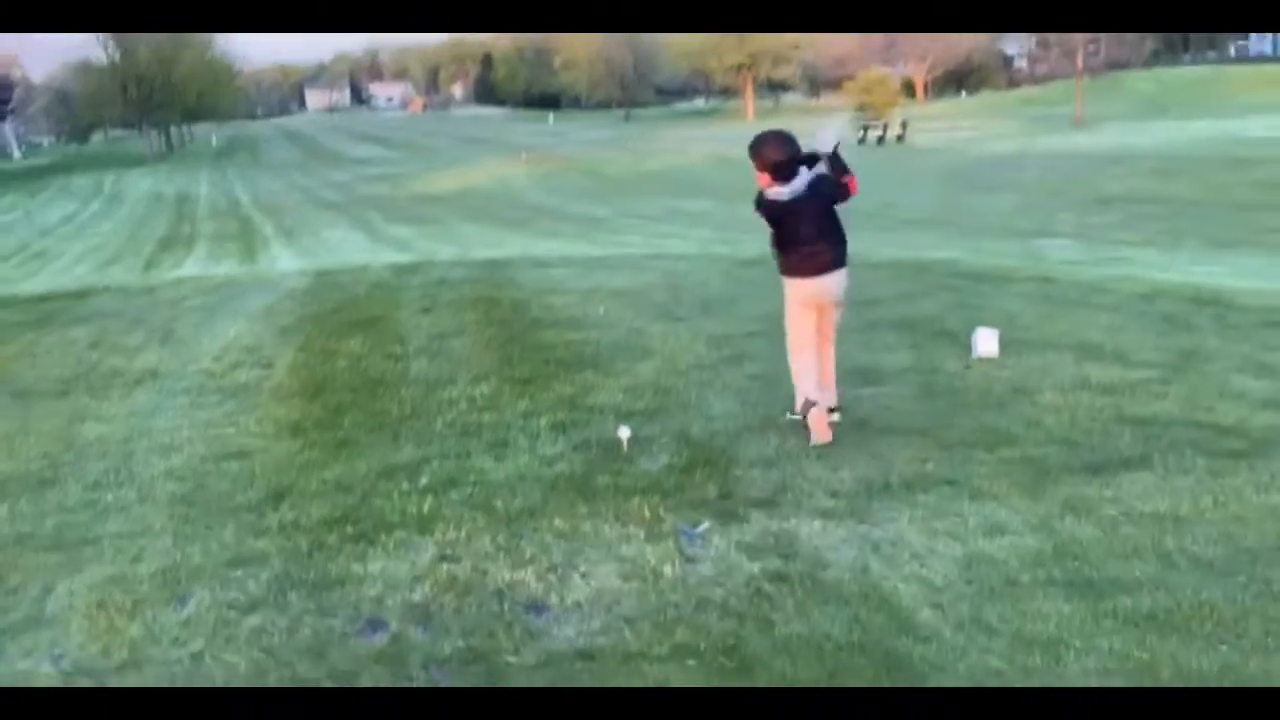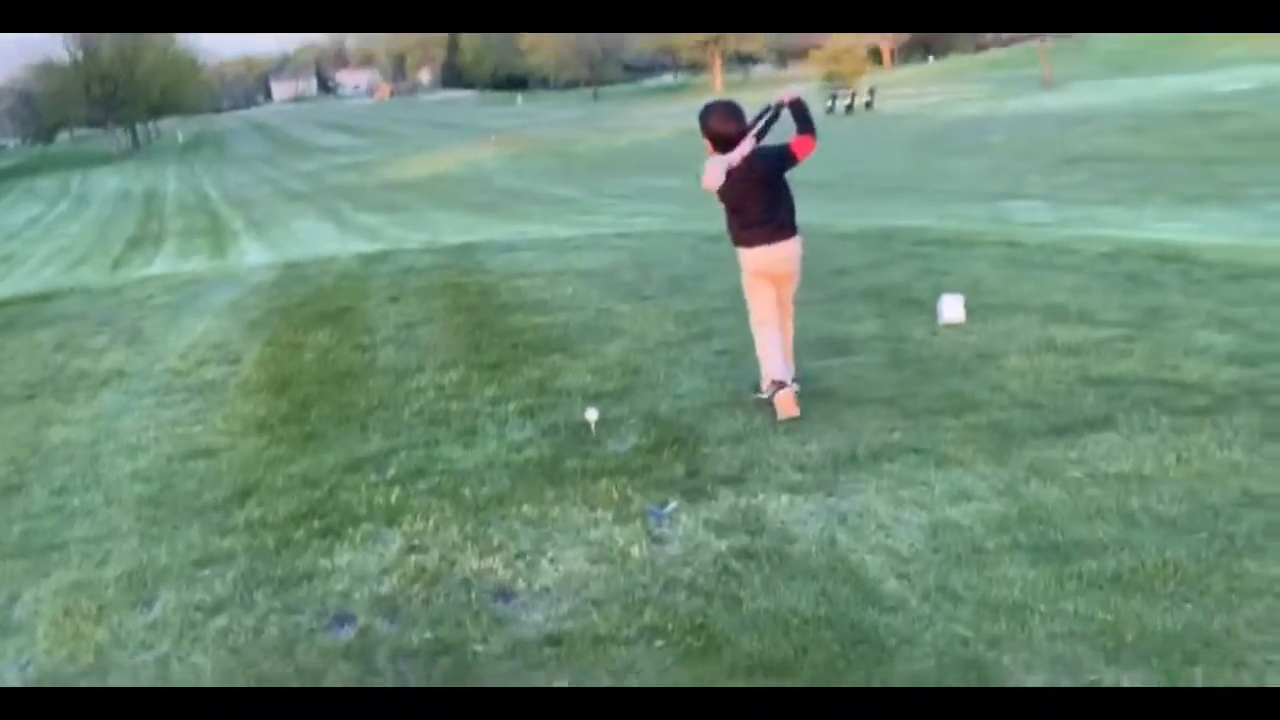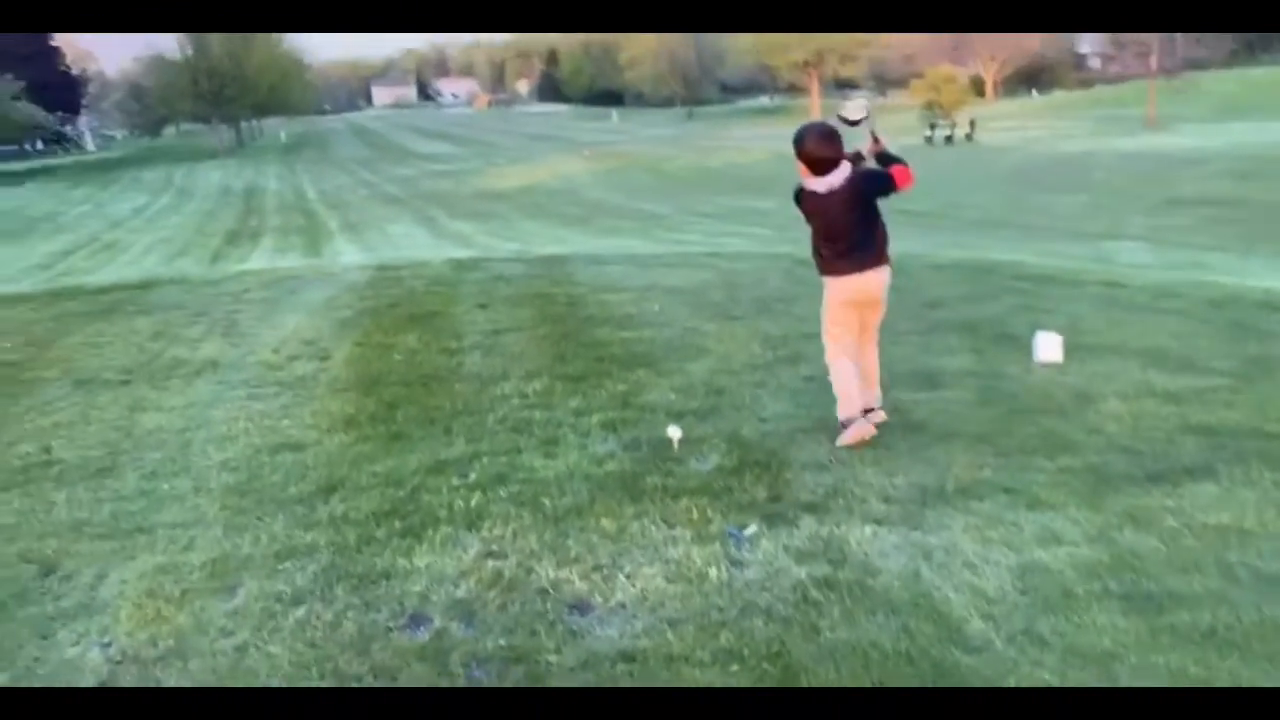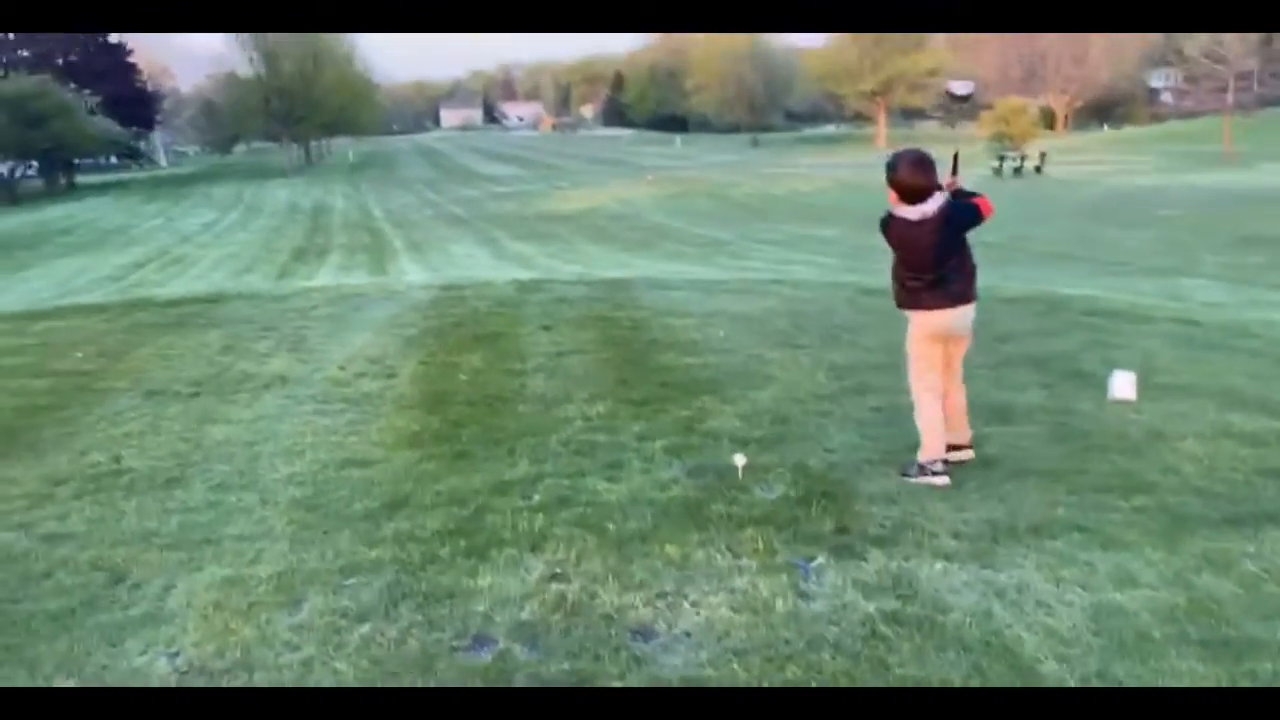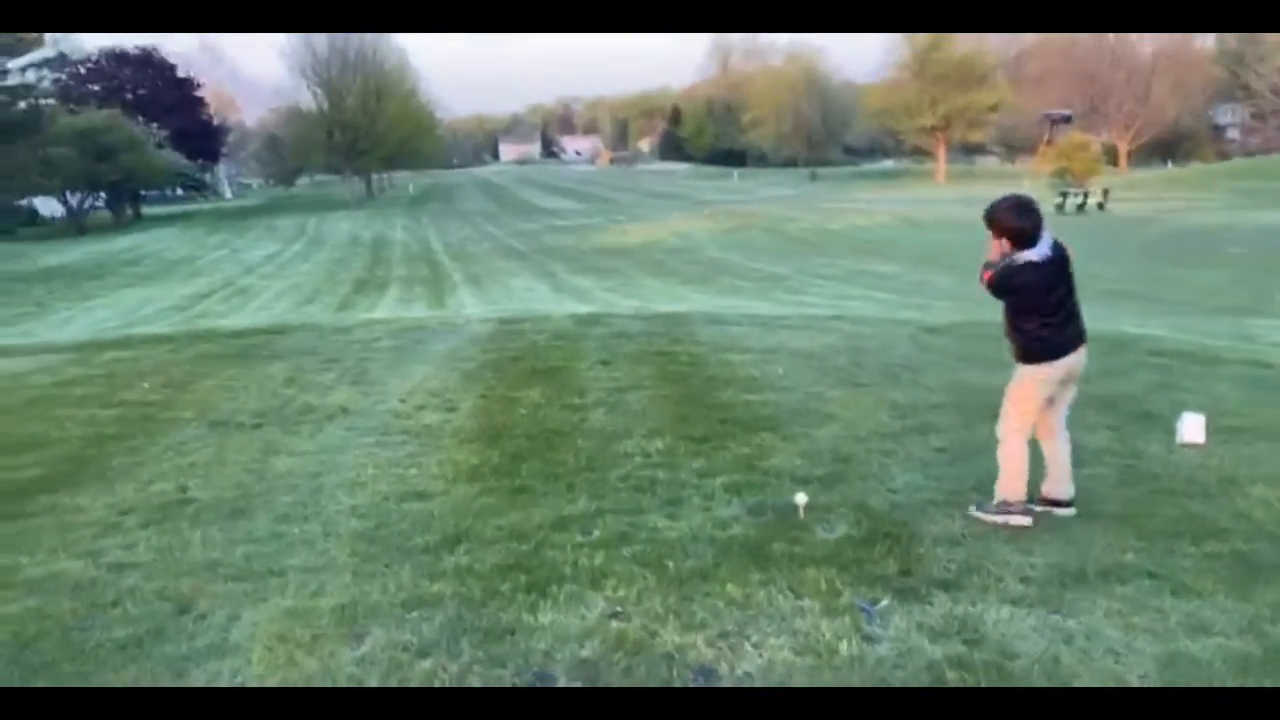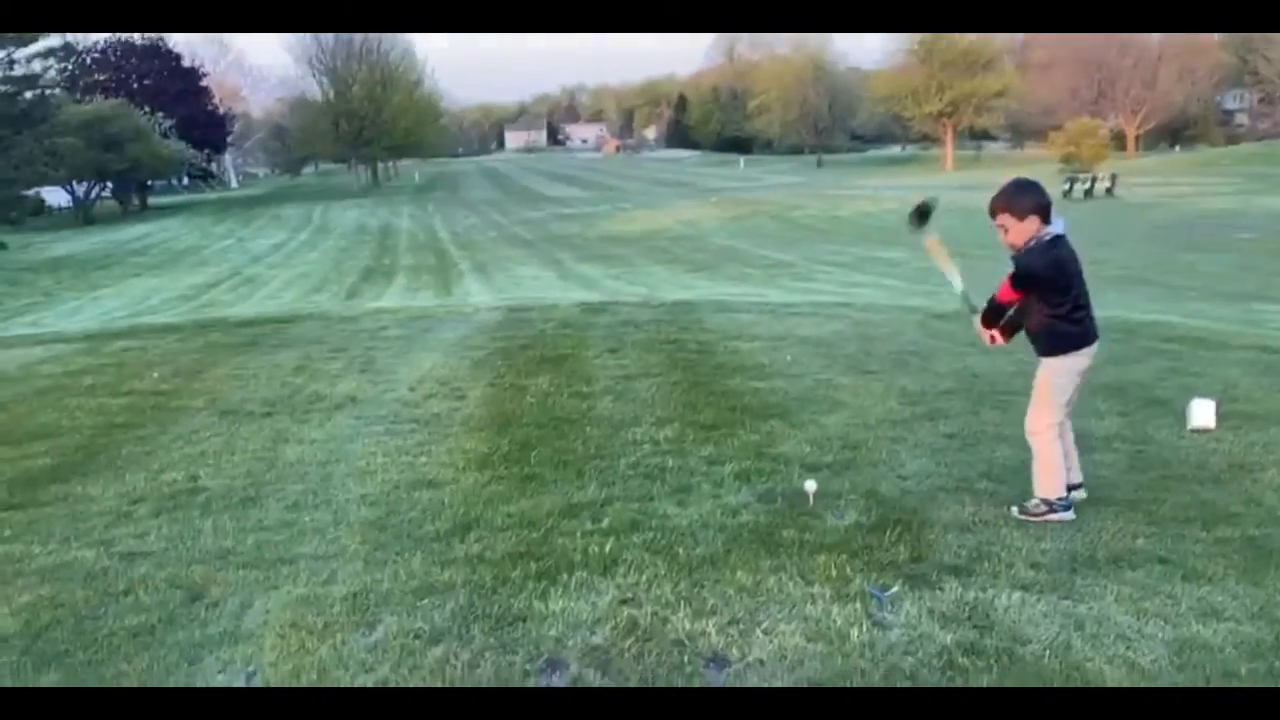
dt=0.4s
person 1, frame 1
left shoulder: (767, 204)
right shoulder: (824, 184)
right elbow: (850, 184)
left wrist: (814, 157)
right wrist: (831, 155)
left hip: (801, 283)
right hip: (835, 275)
left knee: (801, 347)
right knee: (825, 341)
left ankle: (811, 404)
right ankle: (825, 402)
person 1, frame 2
left shoulder: (713, 170)
right shoulder: (765, 160)
left elbow: (741, 146)
right elbow: (807, 140)
left wrist: (774, 109)
right wrist: (795, 104)
left hip: (752, 255)
right hip: (786, 246)
left knee: (764, 322)
right knee: (783, 313)
left ankle: (777, 383)
right ankle: (784, 377)
person 1, frame 3
left shoulder: (803, 196)
right shoulder: (862, 182)
right elbow: (904, 174)
left wrist: (856, 158)
right wrist: (878, 153)
left hip: (840, 282)
right hip: (876, 274)
left knee: (838, 350)
right knee: (867, 343)
left ankle: (854, 414)
right ankle: (871, 405)
person 1, frame 4
left shoulder: (891, 226)
right shoulder: (952, 214)
right elbow: (984, 206)
left wrist: (942, 193)
right wrist: (955, 191)
left hip: (925, 317)
right hip: (961, 310)
left knee: (926, 389)
right knee: (952, 379)
left ankle: (932, 462)
right ankle: (959, 441)
person 1, frame 5
left shoulder: (1008, 278)
right shoulder: (1058, 254)
left elbow: (990, 278)
left wrist: (992, 262)
right wrist: (1012, 255)
left hip: (1040, 364)
right hip: (1073, 354)
left knee: (1012, 430)
right knee: (1053, 425)
left ankle: (1011, 502)
right ankle: (1059, 494)
person 1, frame 6
left shoulder: (1035, 261)
right shoulder: (1053, 248)
left elbow: (1007, 296)
left wrist: (986, 321)
right wrist: (1004, 329)
left hip: (1062, 352)
right hip: (1079, 344)
left knee: (1041, 424)
right knee: (1055, 418)
left ankle: (1054, 499)
right ankle: (1071, 481)
